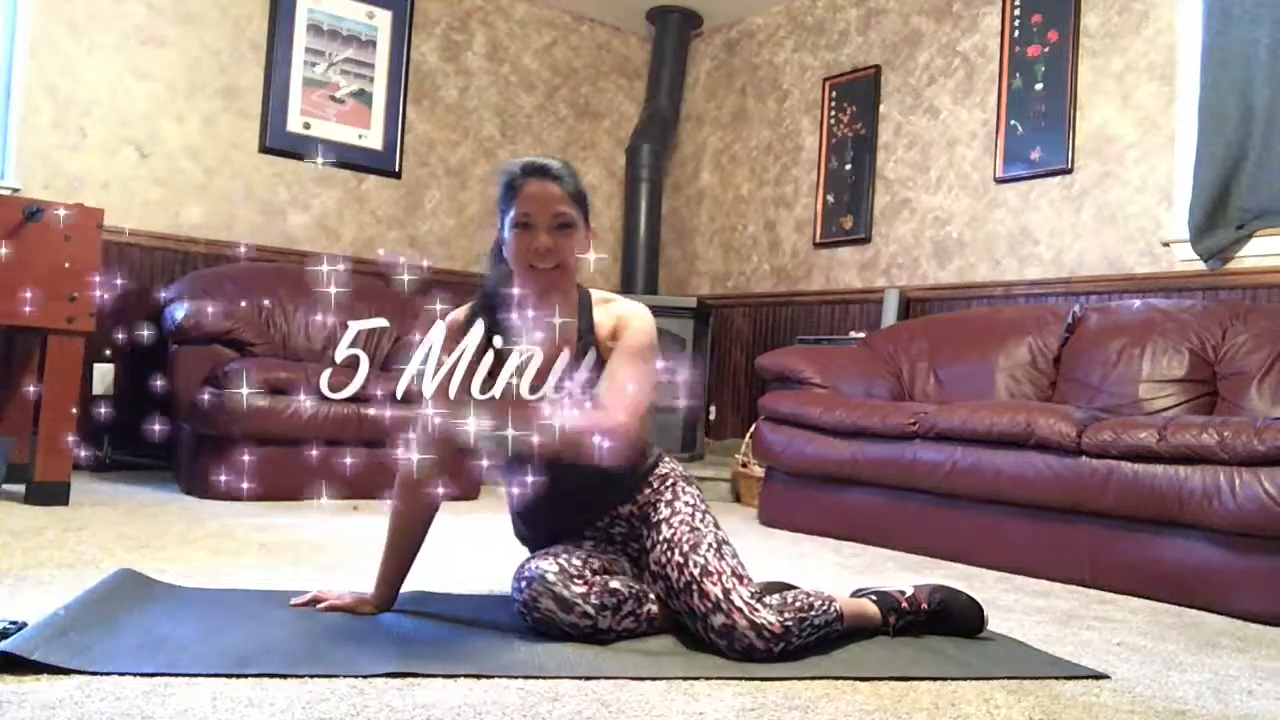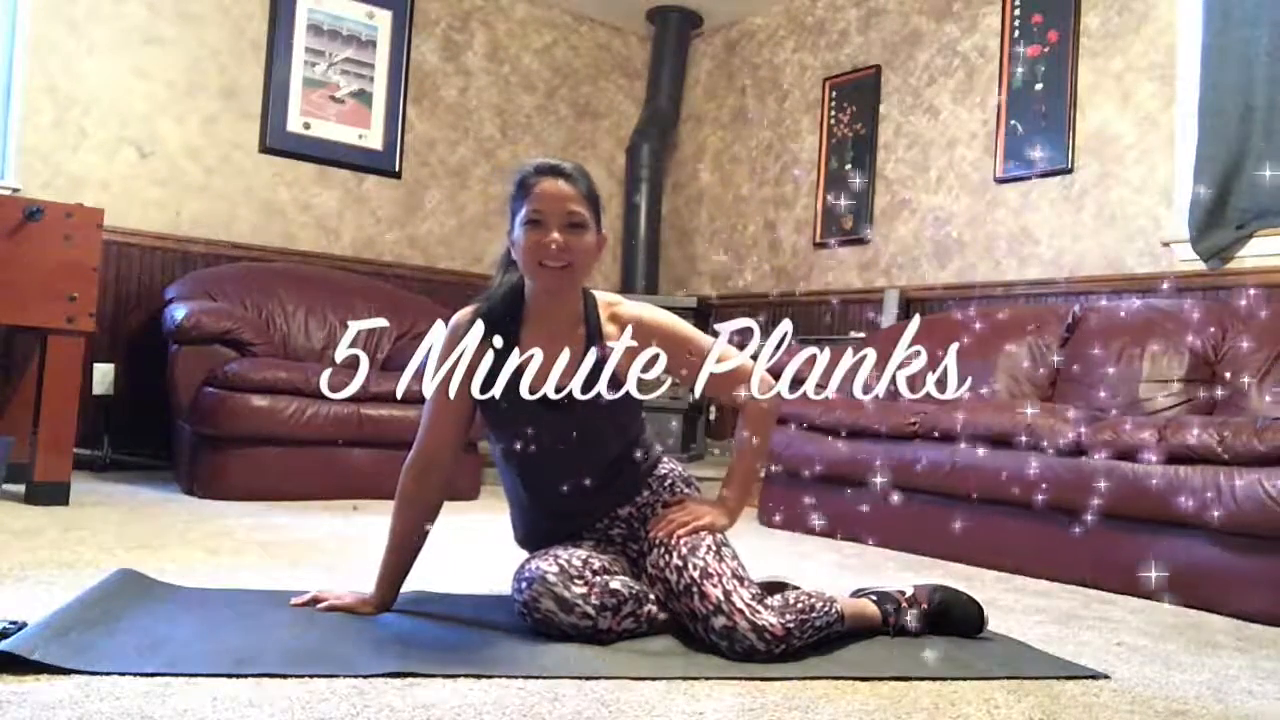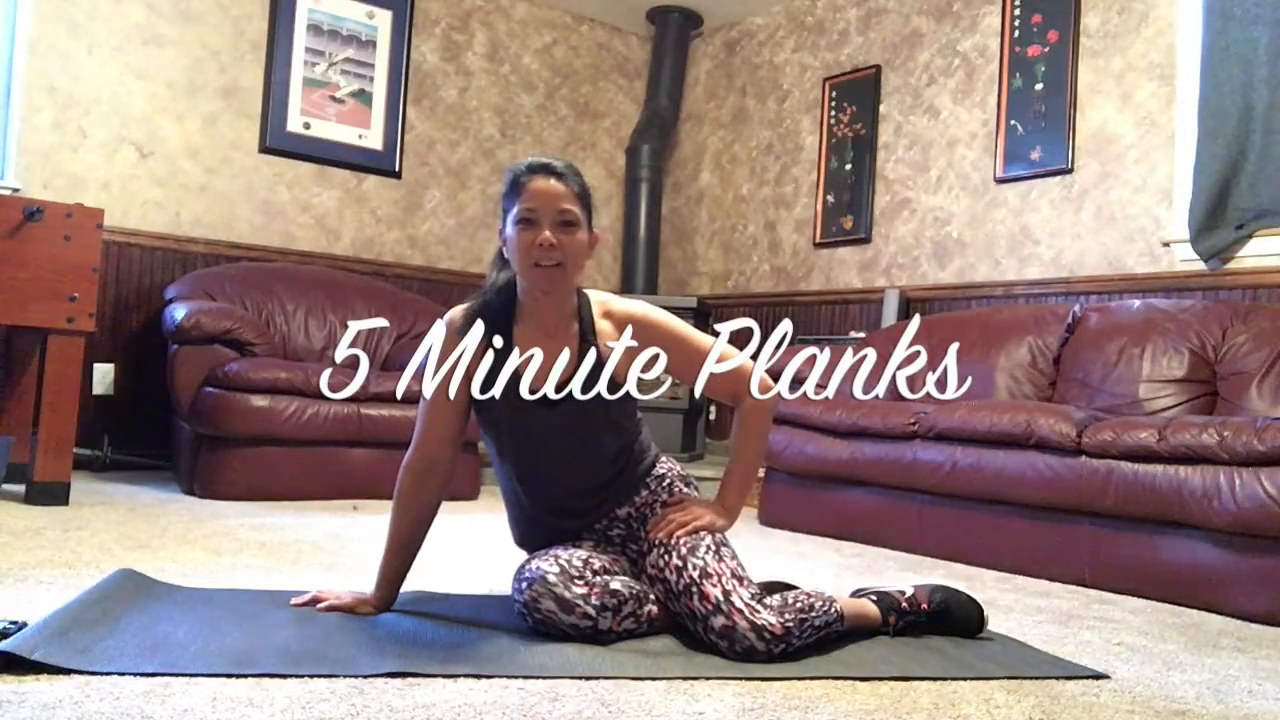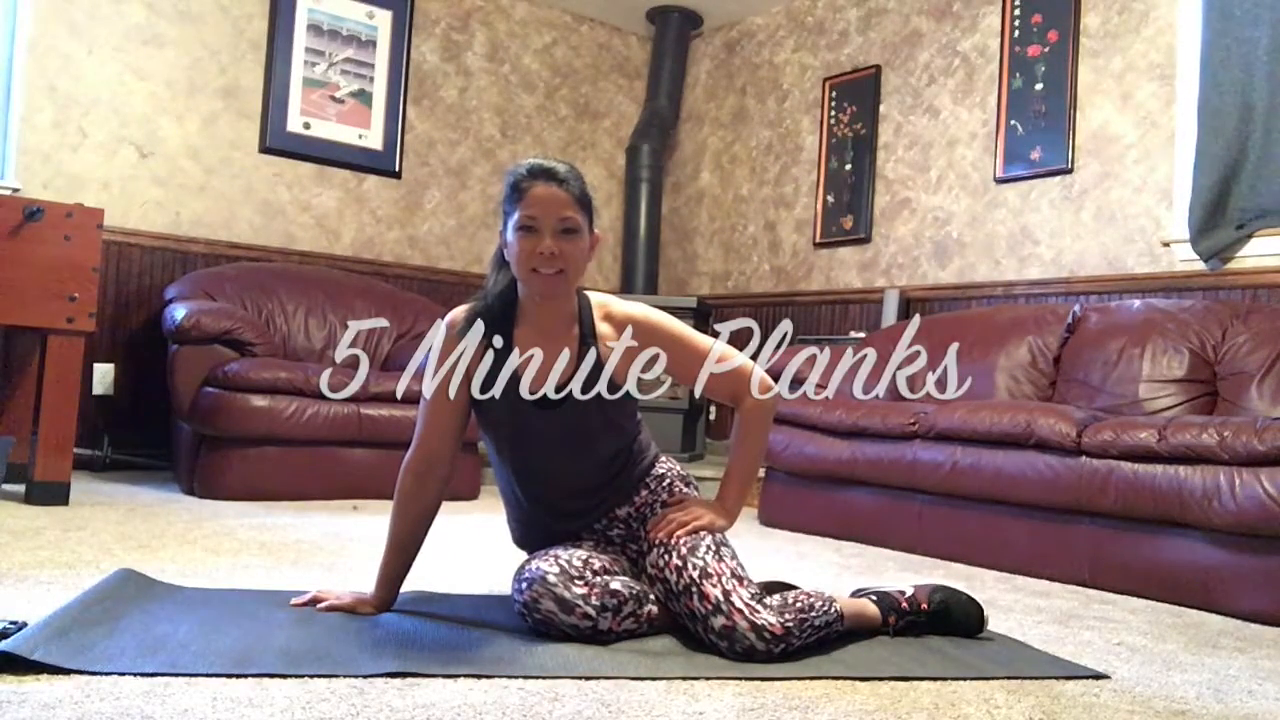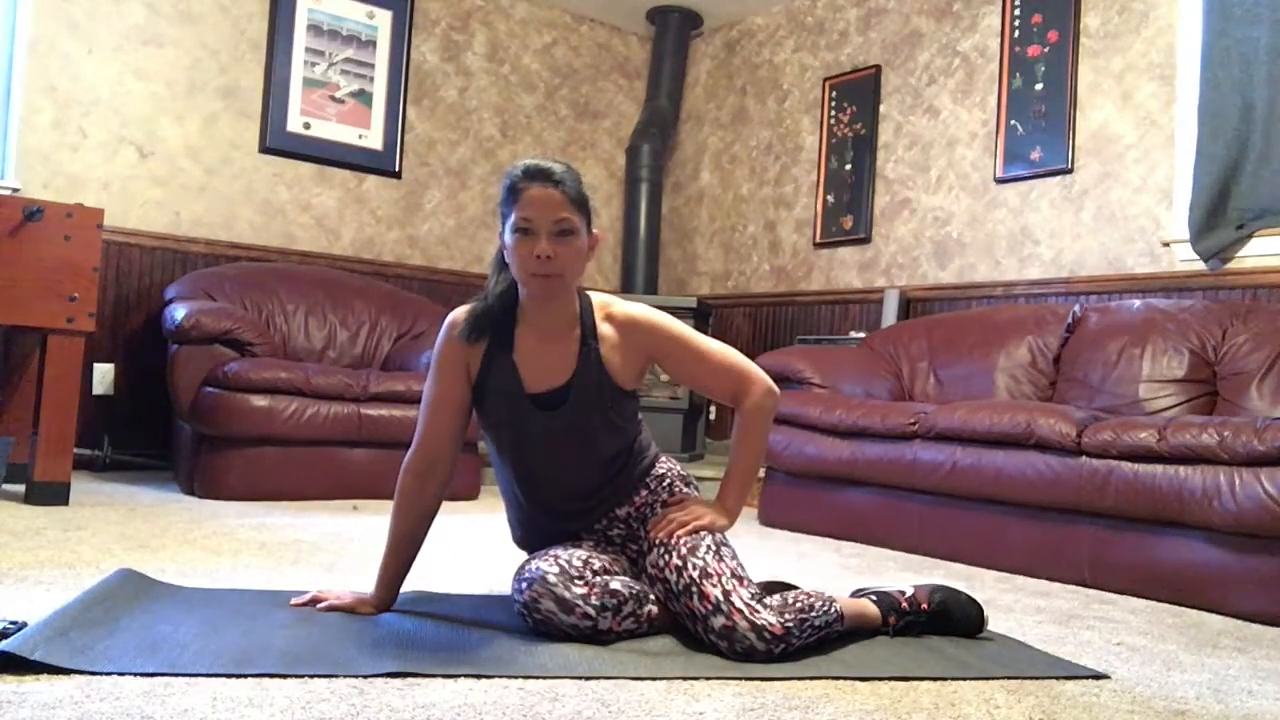
dt=1s
person 1, frame 1
left shoulder: (623, 322)
right shoulder: (468, 330)
left elbow: (615, 435)
right elbow: (430, 463)
left wrist: (502, 404)
right wrist: (382, 593)
left hip: (647, 503)
right hip: (561, 539)
left knee: (750, 632)
right knee: (542, 593)
left ankle: (900, 603)
right ankle: (699, 597)
person 1, frame 2
left shoulder: (634, 328)
right shoulder: (474, 331)
left elbow: (758, 391)
right elbow: (429, 464)
left wrist: (728, 503)
right wrist: (382, 593)
left hip: (647, 505)
right hip: (560, 539)
left knee: (751, 633)
right knee: (541, 592)
left ankle: (886, 604)
right ankle: (707, 598)
person 1, frame 3
left shoulder: (626, 326)
right shoulder: (467, 330)
left elbow: (753, 391)
right elbow: (427, 465)
left wrist: (726, 506)
right wrist: (381, 594)
left hip: (648, 504)
right hip: (559, 539)
left knee: (748, 633)
right knee: (541, 594)
left ankle: (896, 604)
right ankle: (718, 595)
person 1, frame 4
left shoulder: (628, 328)
right shoulder: (467, 332)
left elbow: (755, 391)
right elbow: (426, 467)
left wrist: (726, 506)
right wrist: (381, 594)
left hip: (648, 504)
right hip: (558, 540)
left knee: (750, 633)
right knee: (541, 593)
left ankle: (897, 604)
right ankle: (708, 597)
person 1, frame 5
left shoulder: (628, 328)
right shoulder: (468, 333)
left elbow: (757, 392)
right elbow: (427, 467)
left wrist: (727, 506)
right wrist: (381, 593)
left hip: (648, 504)
right hip: (558, 540)
left knee: (749, 632)
right knee: (542, 593)
left ankle: (895, 604)
right ankle: (707, 596)
